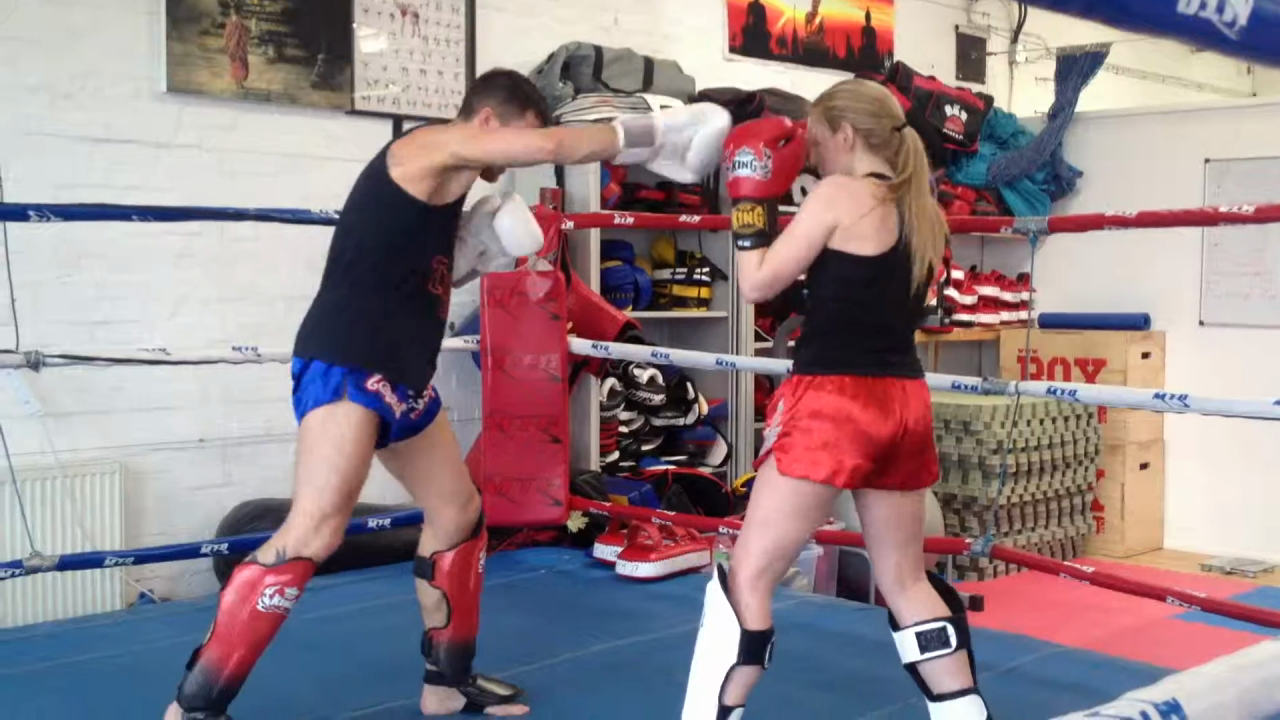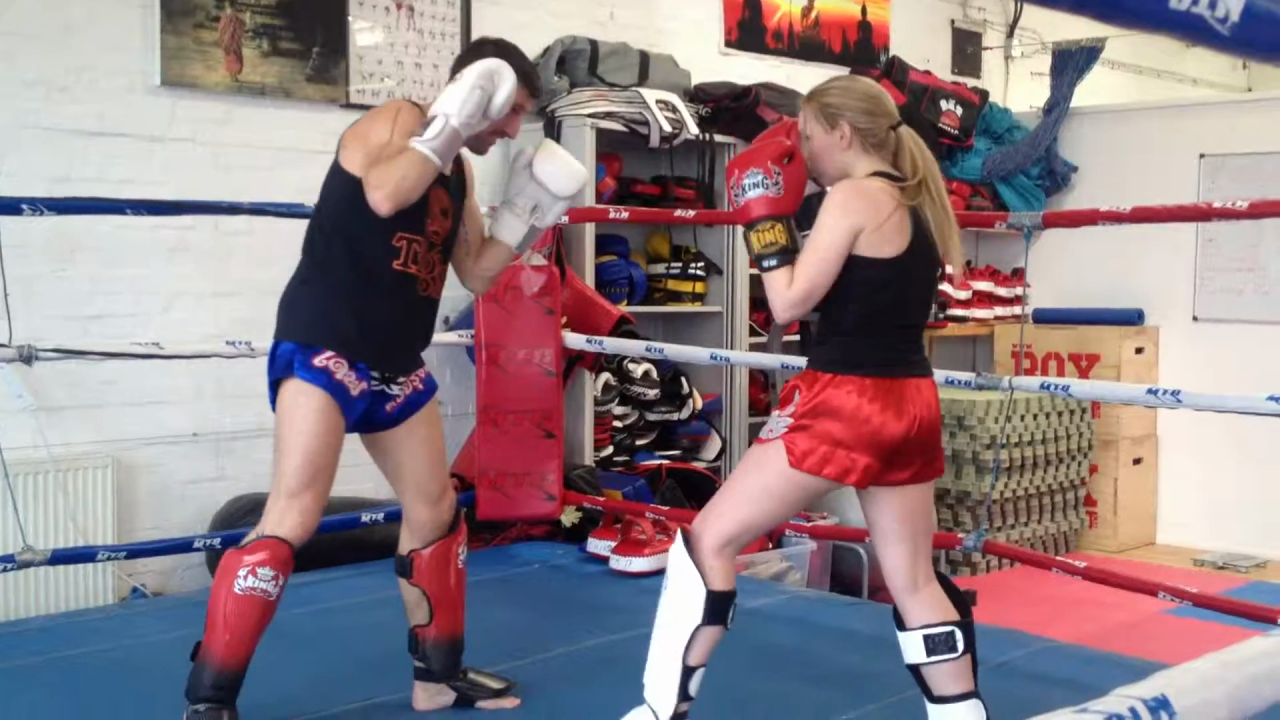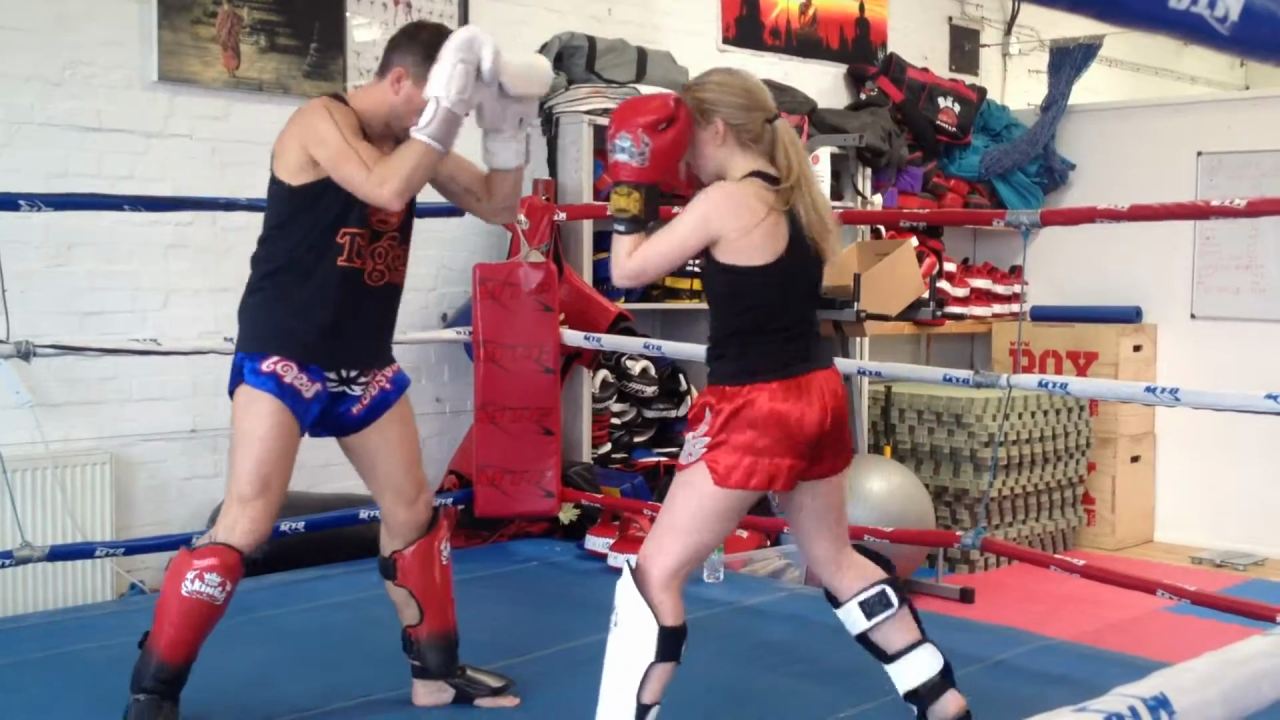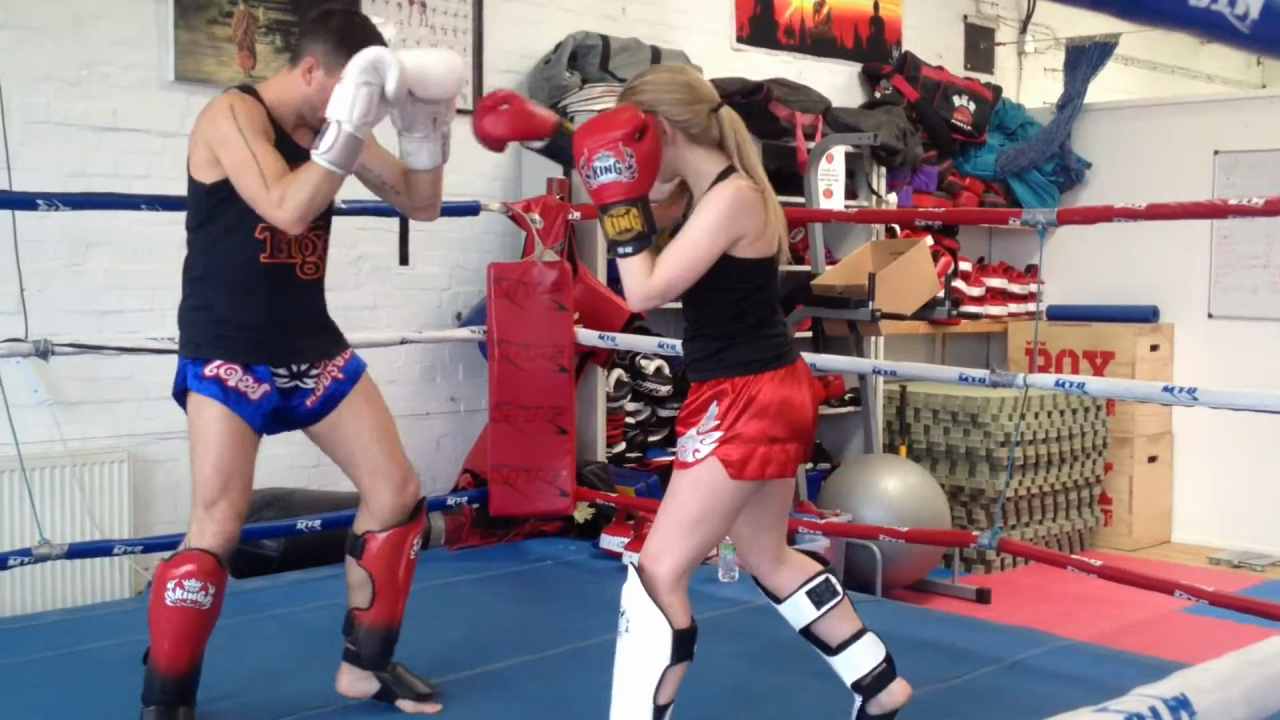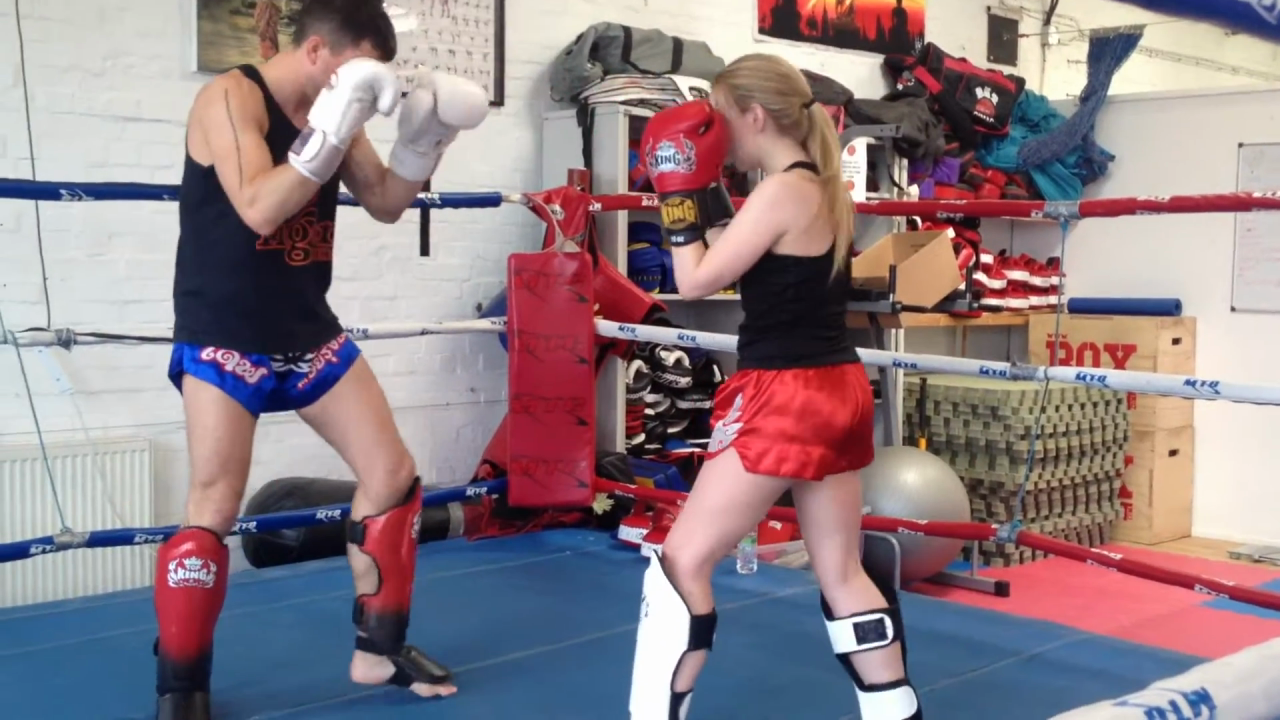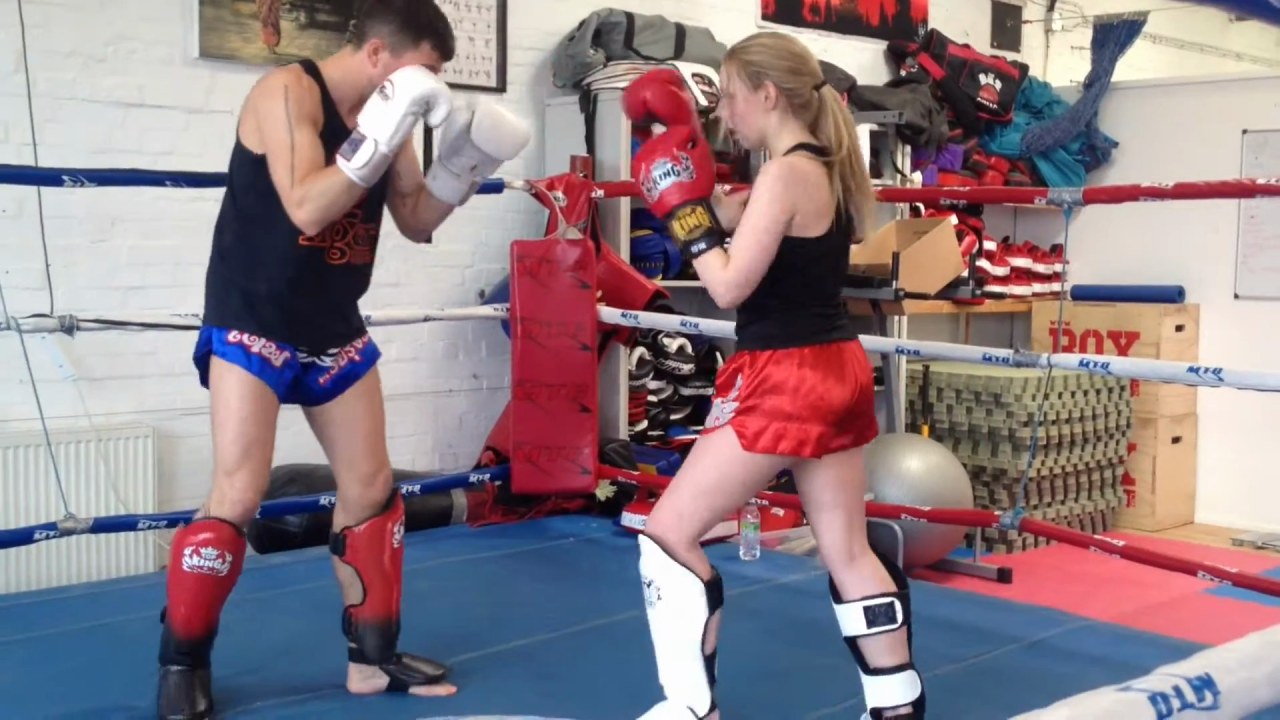
dt=0.3s
person 1, frame 1
left shoulder: (441, 176)
right shoulder: (436, 146)
right elbow: (537, 145)
left wrist: (472, 254)
right wrist: (647, 136)
left hip: (398, 372)
right hip: (345, 365)
left knee: (458, 518)
right knee: (314, 533)
person 1, frame 2
left shoulder: (458, 170)
right shoulder: (393, 123)
left elbow: (475, 272)
right elbow: (383, 196)
left wrist: (527, 208)
right wrist: (451, 121)
left hip: (394, 361)
right hip: (322, 348)
left knee: (436, 511)
right knee: (292, 517)
person 1, frame 3
left shoulder: (408, 135)
right shoulder: (324, 119)
left elbow: (496, 208)
right elbow: (386, 190)
left wrist: (508, 121)
right wrist: (447, 107)
left hip: (364, 362)
right hip: (282, 356)
left knee: (415, 513)
right knee: (244, 527)
person 1, frame 4
left shoulder: (334, 127)
right shoulder: (232, 115)
left elbow: (421, 205)
right elbow: (289, 210)
left wrist: (426, 124)
right wrist: (350, 122)
left hip: (314, 351)
right hip: (228, 355)
left knee: (397, 496)
right knee: (215, 530)
left ankle: (367, 662)
person 1, frame 5
left shoulder: (333, 109)
right shoulder: (231, 98)
left elbow: (382, 204)
right elbow: (259, 210)
left wrist: (422, 138)
right wrist: (332, 128)
left hip: (310, 333)
right hip: (223, 337)
left knee: (391, 477)
right knee: (213, 510)
left ankle: (380, 647)
person 1, frame 6
left shoulder: (382, 109)
right shoulder: (287, 92)
left elbow: (415, 222)
right elbow: (306, 209)
left wrist: (462, 162)
right wrist: (380, 134)
left hip: (334, 330)
right hip: (253, 324)
left knee: (370, 491)
right knee: (236, 497)
left ankle: (373, 656)
right ankle: (184, 662)
person 2, frame 1
left shoulder: (841, 195)
right shoulder: (922, 211)
left elbow: (755, 285)
left wrist: (751, 198)
left hip: (830, 406)
right hip: (902, 403)
left knee: (749, 575)
right knee: (904, 579)
person 2, frame 2
left shoulder: (852, 198)
right shoulder: (922, 203)
left elbow: (788, 305)
left wrist: (766, 218)
right wrist: (793, 216)
left hip: (844, 401)
right hip: (910, 402)
left knee: (709, 540)
right knee: (913, 577)
person 2, frame 3
left shoulder: (724, 203)
right shoulder: (800, 196)
left elbow: (628, 272)
left wrist: (633, 177)
left hip: (752, 411)
right hip: (811, 397)
left knee: (655, 571)
right knee: (832, 557)
person 2, frame 4
left shoulder: (728, 198)
right shoulder: (726, 184)
left elbow: (642, 295)
right elbow: (625, 168)
left wrist: (617, 199)
left hip: (747, 403)
right hip: (769, 392)
left knee: (658, 573)
right knee: (765, 558)
person 2, frame 5
left shoulder: (781, 192)
right shoulder: (823, 186)
left elbow: (694, 283)
left wrist: (678, 189)
right wrist: (705, 189)
left hip: (783, 398)
right hip: (838, 390)
left knee: (684, 558)
right knee: (839, 569)
person 2, frame 6
left shoulder: (785, 174)
right shoulder: (828, 166)
left elbow: (729, 288)
right elbow: (740, 219)
left wrist: (682, 201)
right wrist: (686, 134)
left hip: (782, 379)
right hip: (836, 370)
left knee: (669, 530)
right knee: (846, 549)
